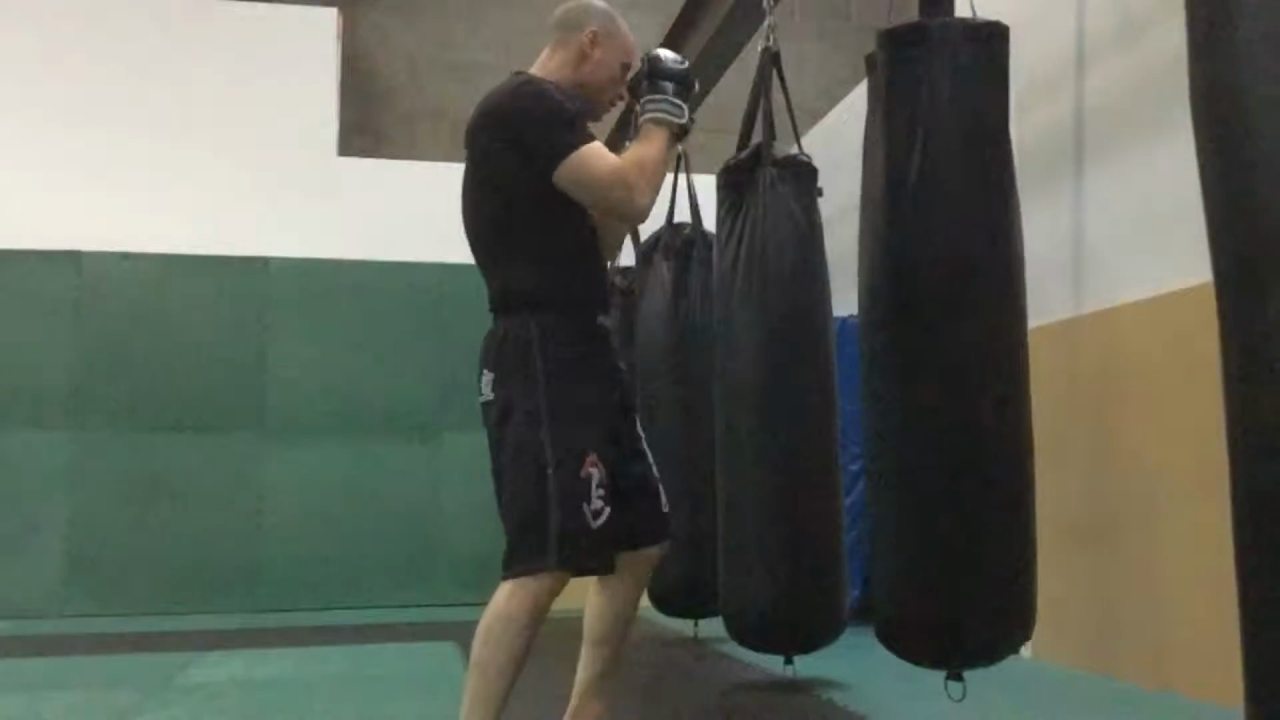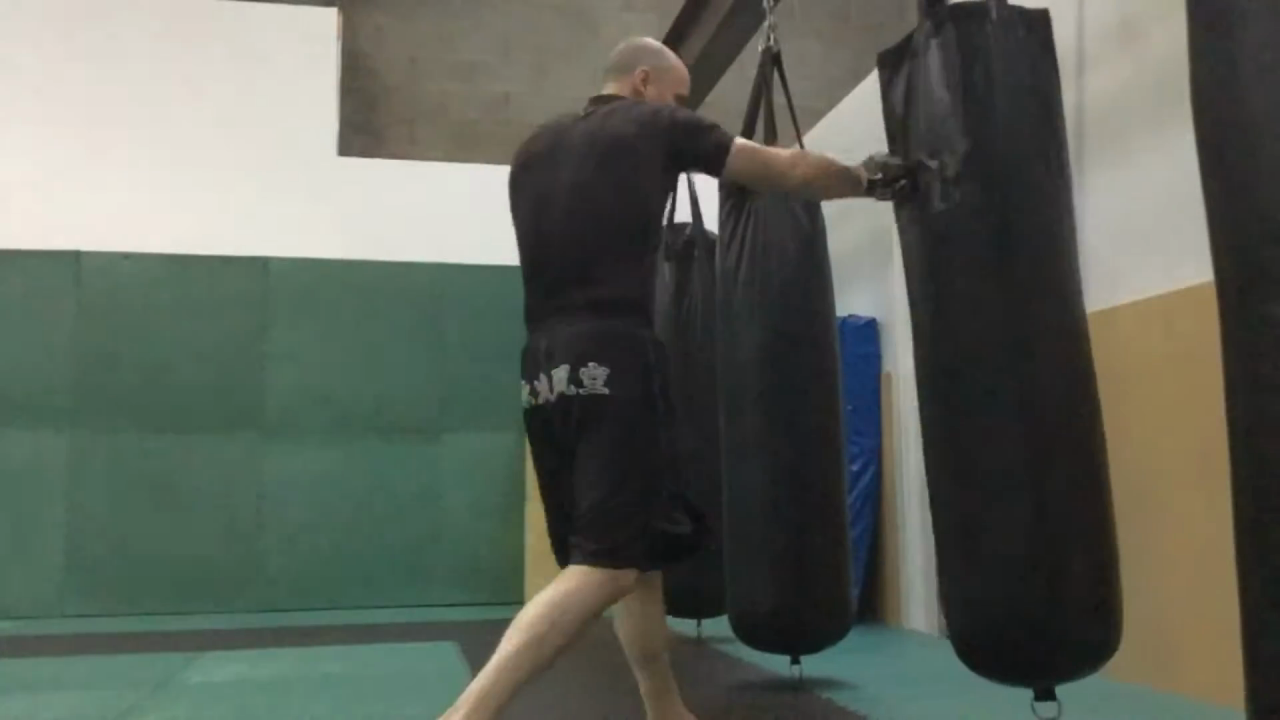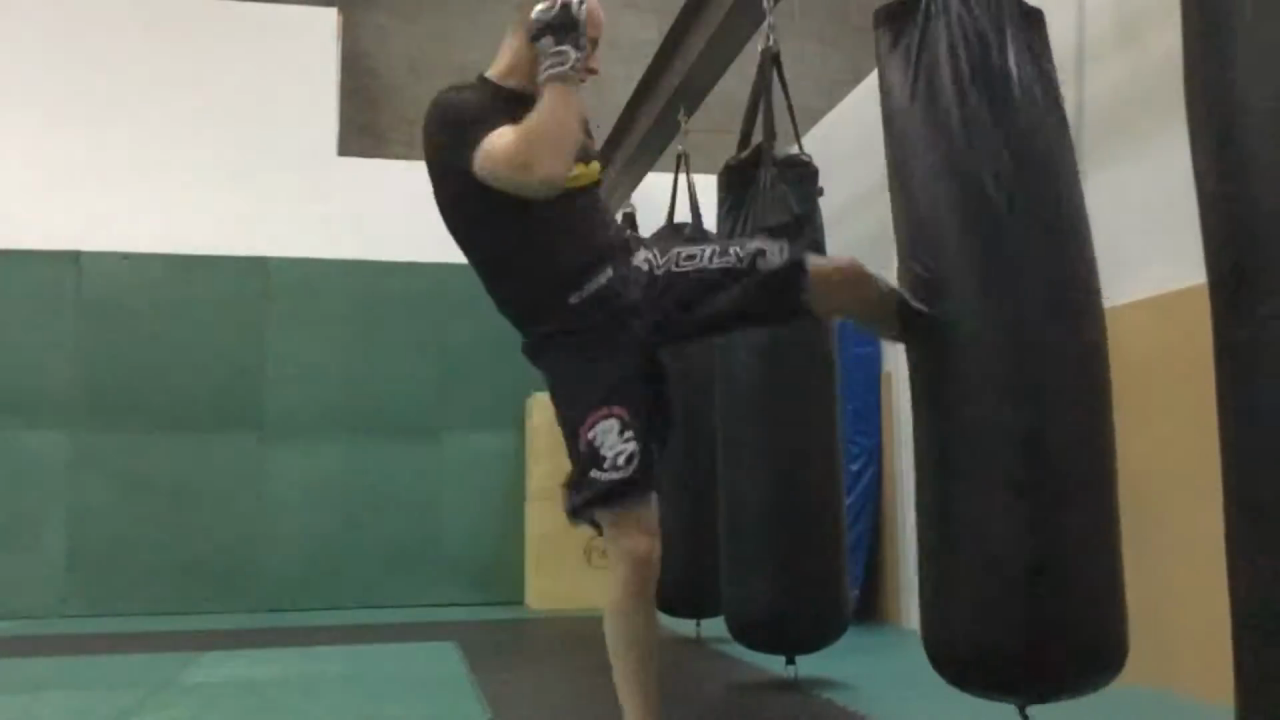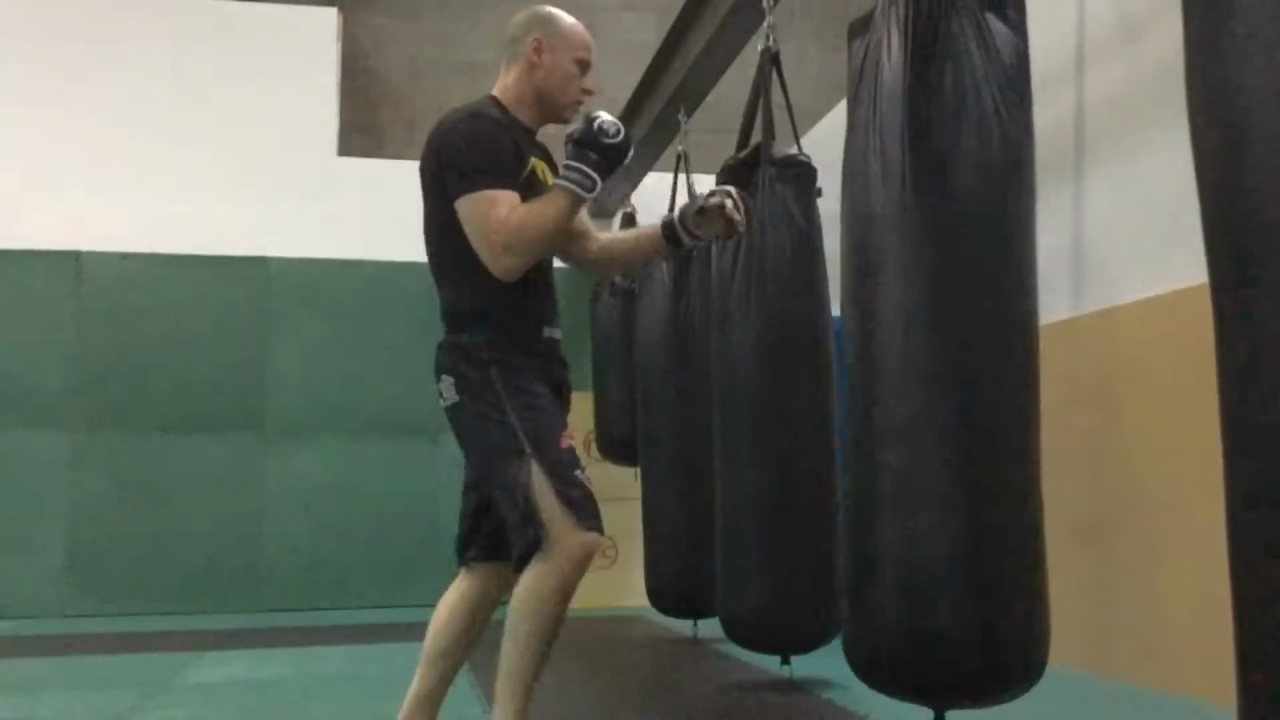
dt=0.7s
person 1, frame 1
left shoulder: (542, 123)
right shoulder: (525, 103)
left elbow: (604, 235)
right elbow: (630, 197)
left wrist: (654, 124)
right wrist: (664, 109)
left hip: (580, 355)
right hip: (543, 355)
left knee: (637, 544)
right knee: (545, 564)
person 1, frame 2
left shoulder: (534, 151)
right shoulder: (658, 127)
right elbow: (783, 170)
right wrist: (877, 172)
left hip: (549, 367)
right hip: (615, 358)
left knee: (632, 553)
right knee: (601, 568)
person 1, frame 3
left shoulder: (570, 118)
right shoulder: (458, 113)
right elbow: (539, 172)
right wrist: (563, 65)
left hip: (641, 286)
right hip: (580, 345)
left knee: (833, 279)
right knee: (636, 550)
person 1, frame 4
left shoulder: (531, 149)
right shoulder: (469, 134)
left elbow: (595, 253)
right elbow: (506, 255)
left wrist: (685, 226)
right wrist: (583, 171)
left hip: (528, 366)
right hip: (490, 367)
left knee: (492, 563)
right knee: (572, 539)
